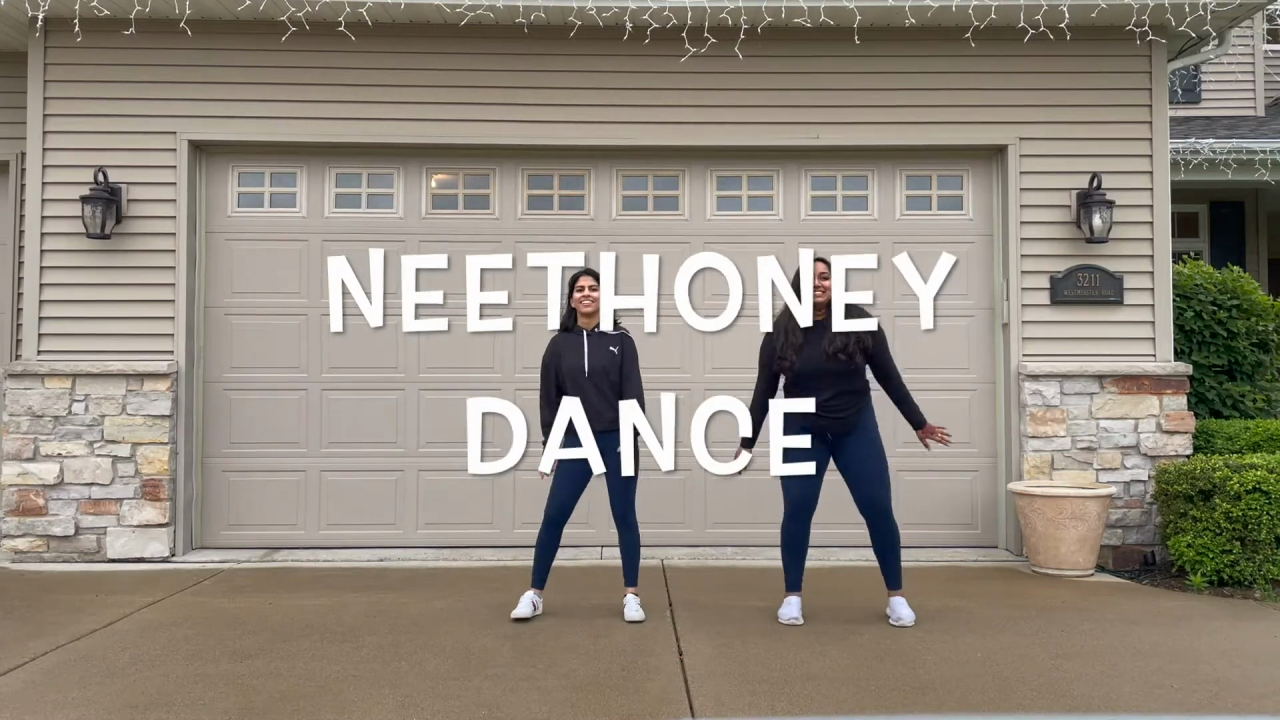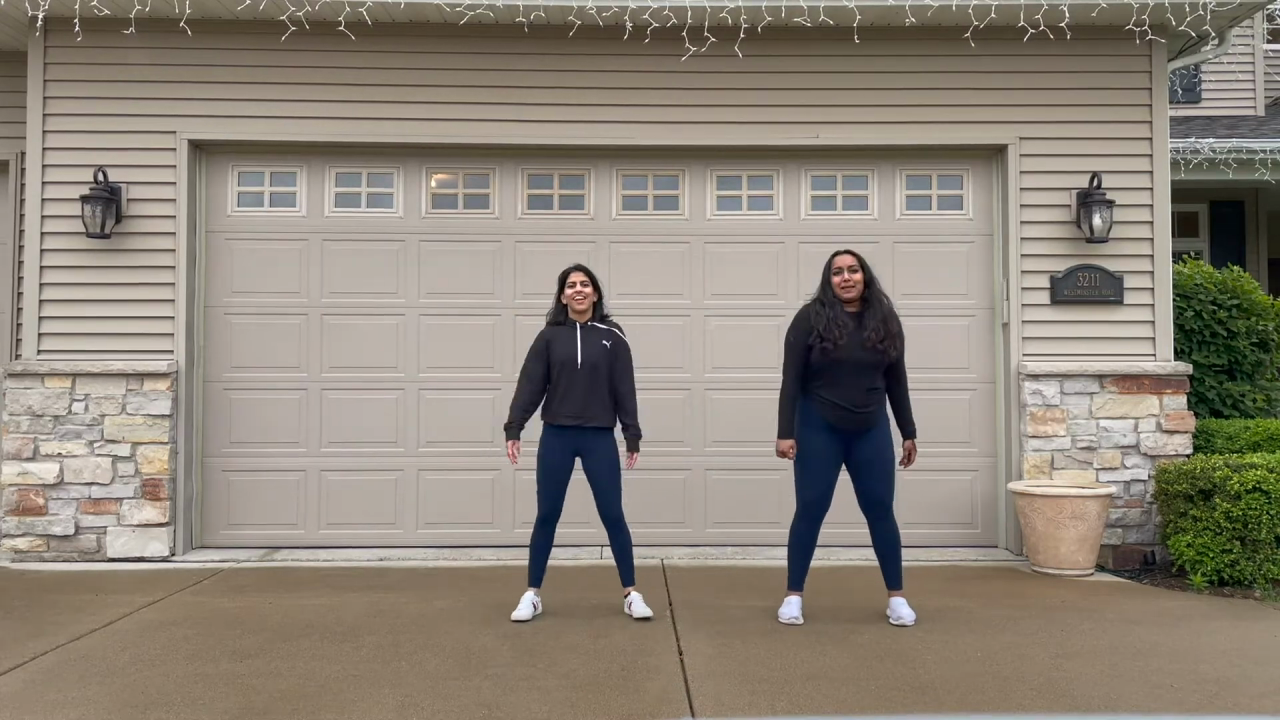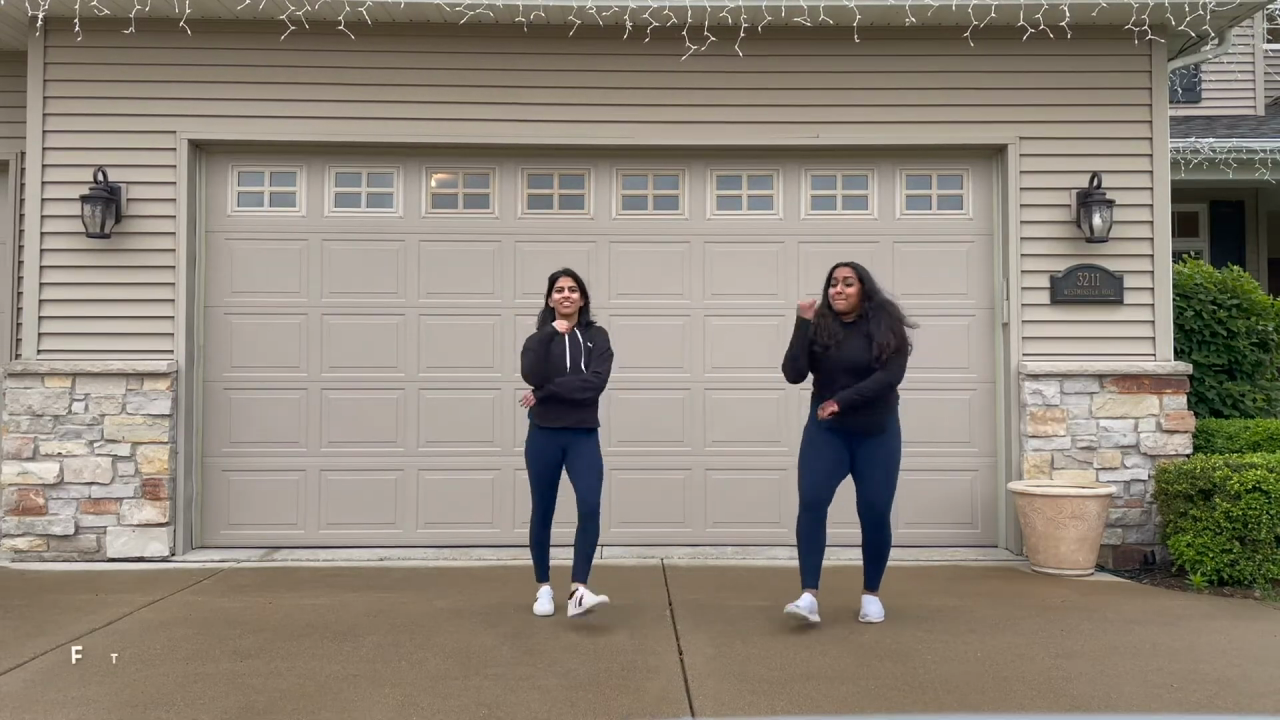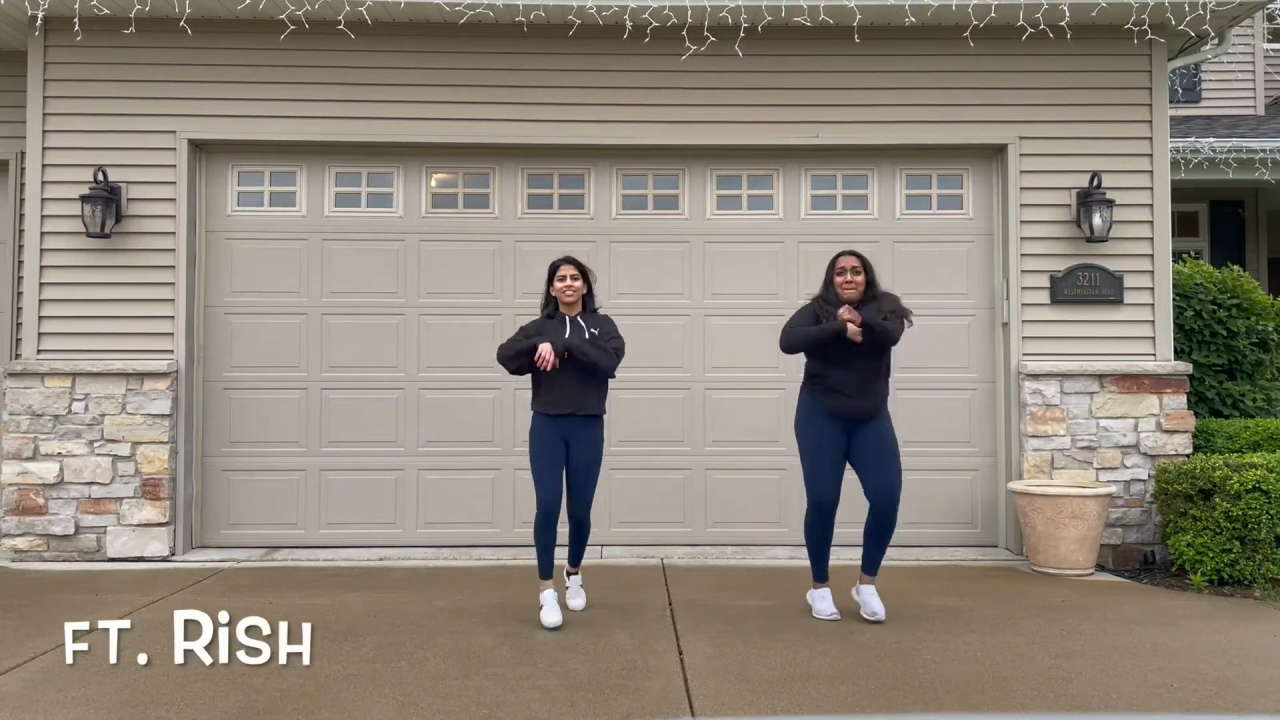
dt=0.7s
person 1, frame 1
left shoulder: (861, 325)
right shoulder: (781, 333)
left elbow: (889, 376)
right elbow: (764, 389)
left wrist: (919, 424)
right wrist: (747, 441)
left hip: (856, 430)
right hip: (802, 432)
left knee: (878, 510)
right knee: (798, 511)
left ankle: (896, 597)
right ankle: (792, 596)
person 1, frame 2
left shoulder: (885, 321)
right shoulder: (811, 319)
left elbow: (896, 381)
right elbow: (791, 380)
left wrist: (908, 433)
right wrist: (786, 433)
left hip: (871, 429)
right hip: (819, 428)
left knee: (880, 509)
right knee: (811, 509)
left ankle: (896, 597)
right ankle: (793, 596)
person 1, frame 3
left shoulder: (888, 324)
right shoulder: (817, 325)
left elbow: (892, 375)
right elbow: (792, 374)
left wrist: (842, 401)
right wrist: (805, 325)
left hip: (877, 434)
right hip: (827, 430)
left knee: (875, 512)
right knee: (811, 501)
left ankle: (871, 594)
right ankle: (808, 595)
person 1, frame 4
left shoulder: (884, 309)
right shoulder: (816, 311)
left elbow: (891, 333)
right elbow: (788, 340)
left wrist: (860, 319)
right wrist: (840, 330)
left hip: (871, 420)
right hip: (821, 417)
left knee: (887, 496)
right knee: (823, 501)
left ankle: (866, 582)
right ankle: (819, 587)
person 2, frame 1
left shoulder: (620, 340)
right shoulder: (559, 344)
left elbow: (632, 391)
right elbow: (551, 399)
left wrist: (632, 440)
right wrist: (551, 445)
left hip: (617, 440)
right hip: (576, 442)
left knee: (625, 517)
right knee: (554, 516)
left ankle: (631, 596)
right ankle: (534, 594)
person 2, frame 2
left shoulder: (612, 336)
right shoulder: (549, 337)
left elbow: (623, 388)
right elbow: (530, 384)
left wrist: (633, 437)
right wrist: (513, 429)
left hip: (600, 438)
right hip: (556, 437)
left knee: (613, 516)
right knee: (546, 516)
left ankle: (631, 593)
right ankle: (533, 594)
person 2, frame 3
left shoulder: (597, 336)
right shoulder: (538, 339)
left elbow: (595, 381)
right elbow: (533, 376)
left wrist: (545, 390)
right wrist: (550, 335)
left hip: (583, 436)
right hip: (544, 437)
left knee: (590, 507)
right knee: (543, 513)
left ankle: (579, 590)
right ankle: (544, 587)
person 2, frame 4
left shoulder: (601, 325)
right shoulder: (539, 328)
left elbow: (611, 358)
right elbow: (505, 354)
left wrist: (566, 345)
right wrist: (539, 344)
left hip: (587, 428)
right hip: (546, 427)
left knee: (579, 510)
right knee: (547, 506)
left ankle: (574, 572)
right ankle: (547, 591)
